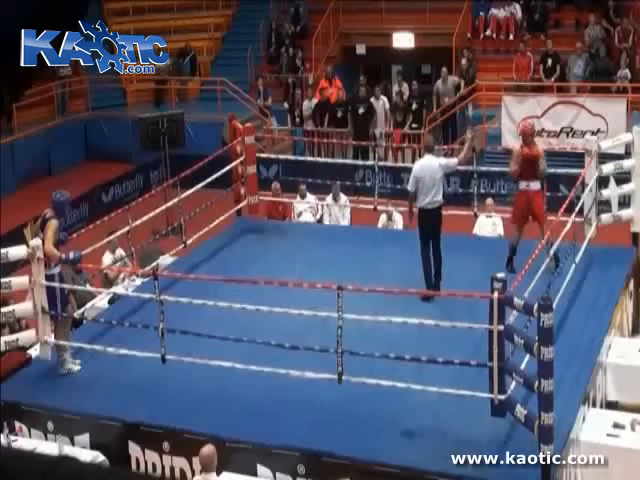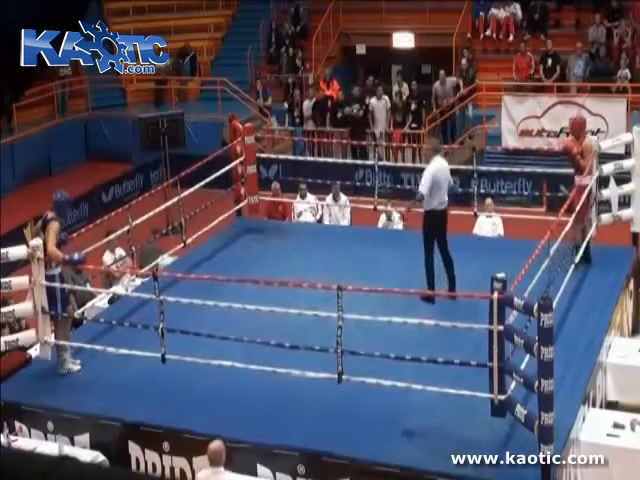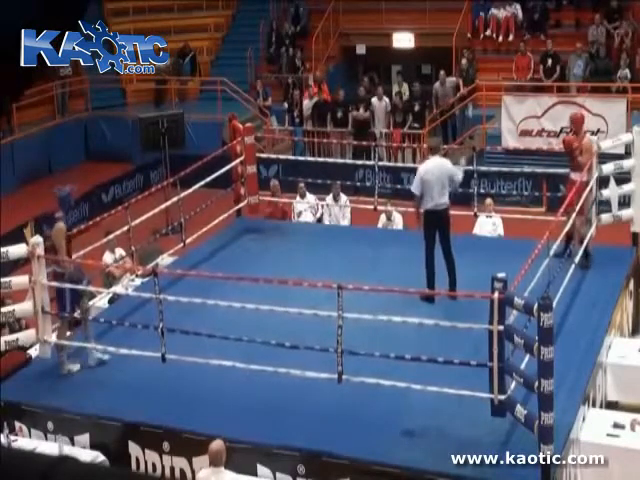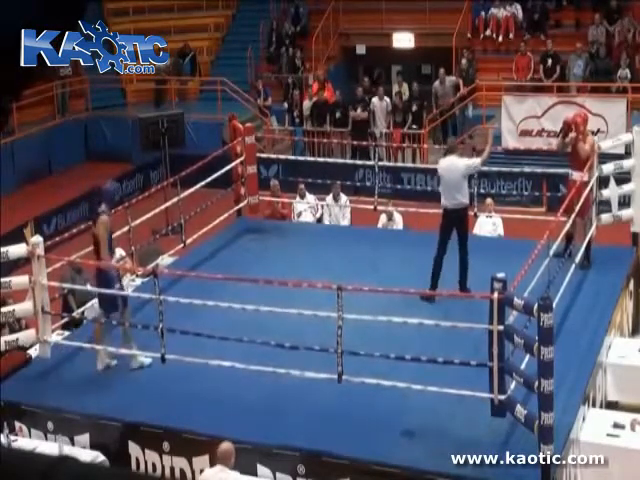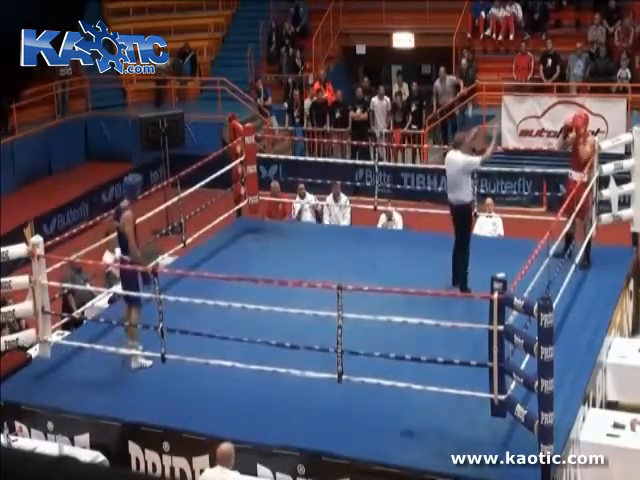
dt=1s
person 1, frame 1
left shoulder: (47, 215)
right shoulder: (53, 221)
left elbow: (36, 229)
right elbow: (48, 248)
right wrist: (66, 257)
left hip: (53, 271)
right hip: (51, 273)
left knee: (68, 311)
right knee: (60, 318)
left ankle: (66, 355)
right ankle: (64, 363)
person 1, frame 2
left shoulder: (49, 217)
right shoulder: (54, 224)
left elbow: (37, 231)
right elbow: (51, 250)
right wrist: (69, 259)
left hip: (53, 272)
right hip: (52, 274)
left knee: (68, 312)
right knee: (60, 318)
left ankle: (66, 356)
right ankle: (63, 363)
person 1, frame 3
left shoulder: (62, 221)
right shoulder: (60, 226)
right elbow: (63, 258)
left wrist: (77, 273)
right wrist: (77, 277)
left hip: (67, 272)
right hip: (64, 274)
left knee: (84, 308)
right knee: (66, 319)
left ankle: (91, 353)
right ankle: (63, 363)
person 1, frame 4
left shoulder: (99, 215)
right shoulder: (104, 219)
right elbow: (105, 251)
right wrist: (115, 279)
left hip: (101, 270)
right hip: (108, 271)
left knee: (103, 314)
right knee: (123, 313)
left ankle: (102, 357)
right ankle: (134, 357)
person 1, frame 5
left shoulder: (120, 208)
right shoulder: (128, 214)
right elbow: (132, 245)
right wrist: (143, 266)
left hip: (124, 261)
right hip: (131, 263)
left knee: (129, 305)
right knee: (135, 308)
left ankle: (131, 345)
right ankle: (135, 357)
person 2, frame 1
left shoulder: (418, 166)
right shoulder: (441, 163)
left elbow: (411, 192)
right elbow: (461, 159)
left wrist: (410, 210)
right wrist: (468, 142)
left hip: (424, 211)
right hip: (437, 210)
left knee: (425, 250)
right knee: (436, 248)
left ankle: (430, 289)
right ankle: (436, 284)
person 2, frame 2
left shoulder: (431, 168)
right shoulder: (445, 164)
left elbow: (422, 195)
left wrist: (408, 207)
left hip: (432, 213)
right hip: (443, 211)
left knee: (429, 253)
right knee: (444, 249)
left ankle: (430, 292)
right ankle: (452, 288)
person 2, frame 3
left shoulder: (423, 168)
right shoulder: (446, 164)
left elbow: (416, 194)
right elbow: (458, 180)
left wrist: (418, 212)
right wrist: (462, 164)
left hip: (429, 214)
right hip: (444, 212)
left knee: (429, 253)
right knee: (447, 251)
left ankle: (430, 292)
right ankle: (452, 289)
person 2, frame 4
left shoulder: (442, 164)
right shoulder: (464, 164)
right elbow: (483, 158)
left wrist: (452, 145)
right wrist: (490, 140)
left hip: (447, 211)
right hip: (461, 211)
left knee: (440, 251)
right knee: (463, 250)
left ankle: (432, 290)
right ankle: (463, 287)
person 2, frame 5
left shoulder: (450, 155)
right shoulder: (464, 161)
left elbow: (462, 147)
right elbow: (485, 157)
left wrist: (472, 135)
right wrist: (494, 139)
left hip: (454, 204)
right hip: (463, 206)
left knee: (458, 243)
right knee: (464, 246)
left ankle: (456, 278)
right ankle: (462, 285)
person 3, frame 1
left shoulder: (539, 151)
right shoulder: (517, 151)
left elbow: (542, 173)
right elbow: (512, 173)
left wrist: (537, 162)
right wrist: (520, 161)
left hip: (537, 191)
right hip: (523, 191)
left knee: (544, 227)
right knee: (518, 228)
left ankle: (556, 261)
right ankle: (510, 262)
person 3, frame 2
left shoulder: (587, 144)
right shoulder: (576, 142)
left elbow: (587, 167)
left wrist: (575, 156)
right wrist: (572, 154)
left hip: (584, 185)
right hip: (579, 183)
left knee: (579, 221)
right knee: (582, 220)
left ankle: (582, 255)
right ankle: (585, 255)
person 3, frame 3
left shoulder: (586, 141)
right shoulder: (574, 138)
left elbow: (585, 165)
left wrist: (575, 151)
right wrist: (568, 150)
left hip: (582, 182)
right hip: (572, 179)
left knee: (579, 219)
left ankle: (586, 256)
right ankle: (567, 249)
person 3, frame 4
left shoulder: (589, 139)
right shoulder: (573, 137)
left elbow: (583, 154)
right elbow: (560, 148)
left wrist: (580, 136)
right wrist: (564, 133)
left hip: (584, 181)
right hip: (573, 179)
left knee: (584, 219)
left ankle: (587, 257)
right ankle: (567, 249)
person 3, frame 5
left shoulder: (590, 140)
right shoulder: (574, 137)
left elbow: (584, 156)
right elbow: (561, 148)
left wrist: (580, 138)
right wrist: (565, 134)
left hip: (584, 181)
right hip: (572, 179)
left knee: (584, 220)
right knee: (570, 216)
left ankle: (587, 257)
right ankle: (567, 249)
